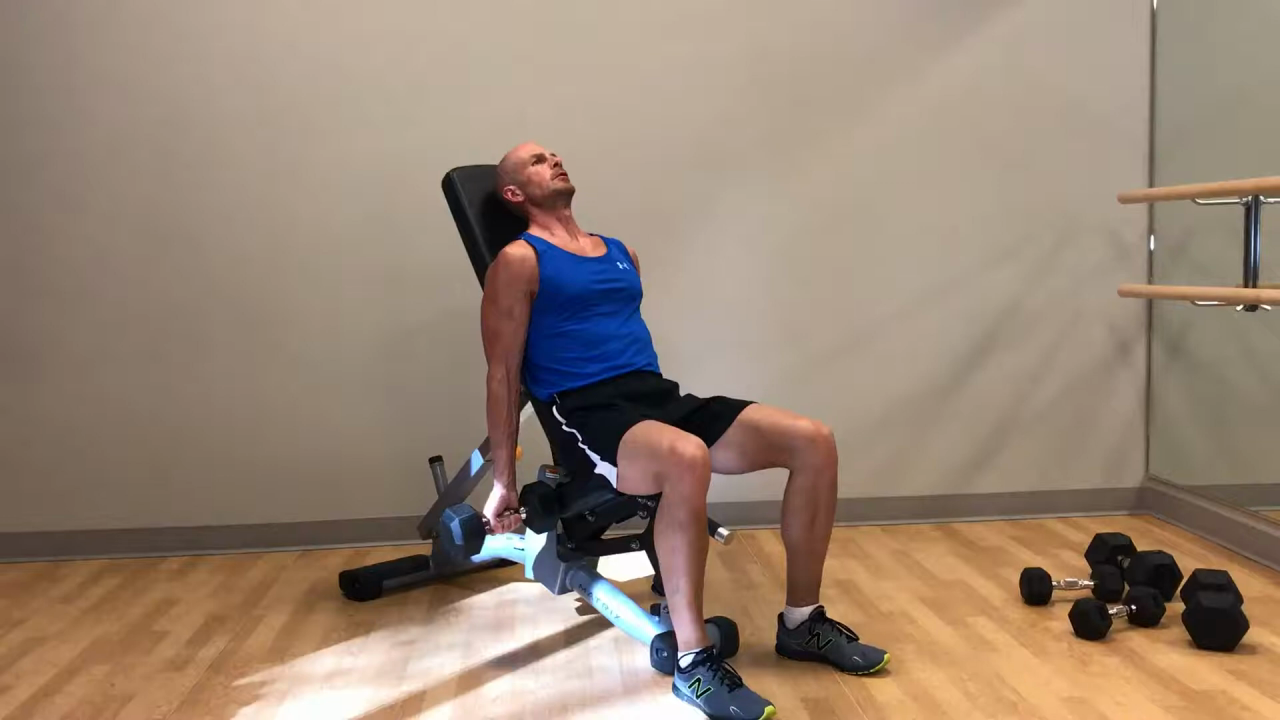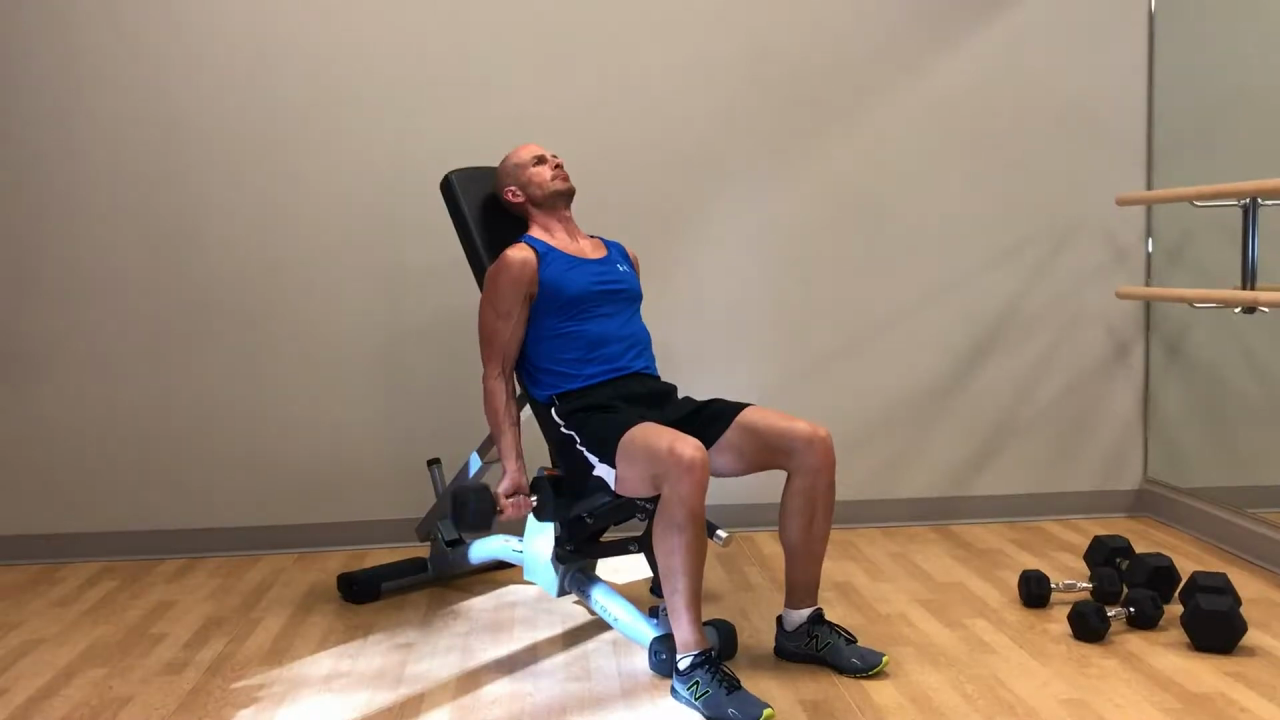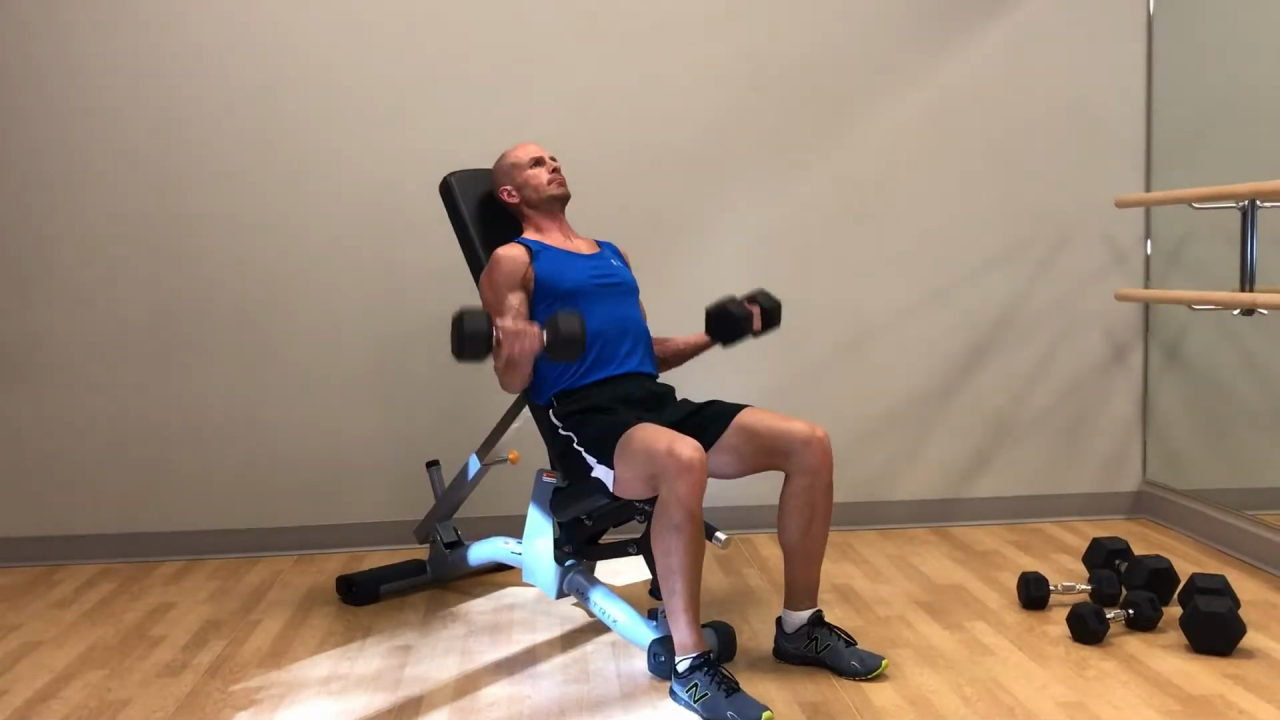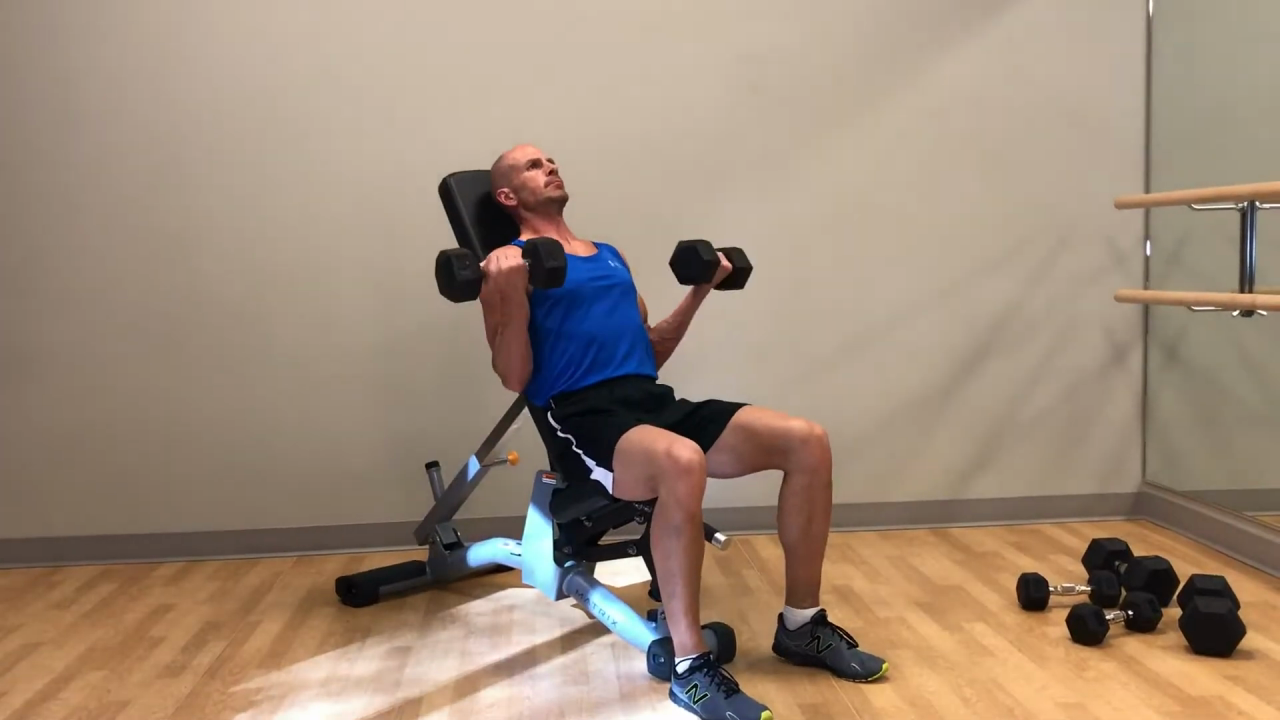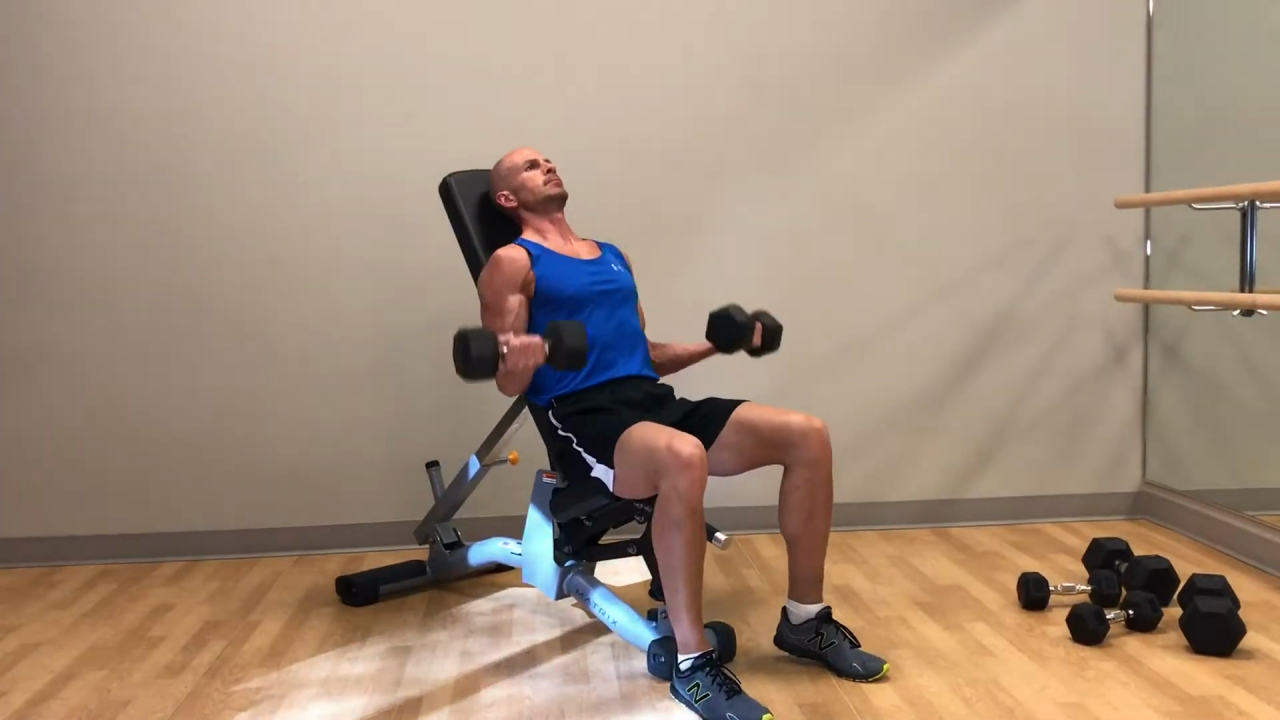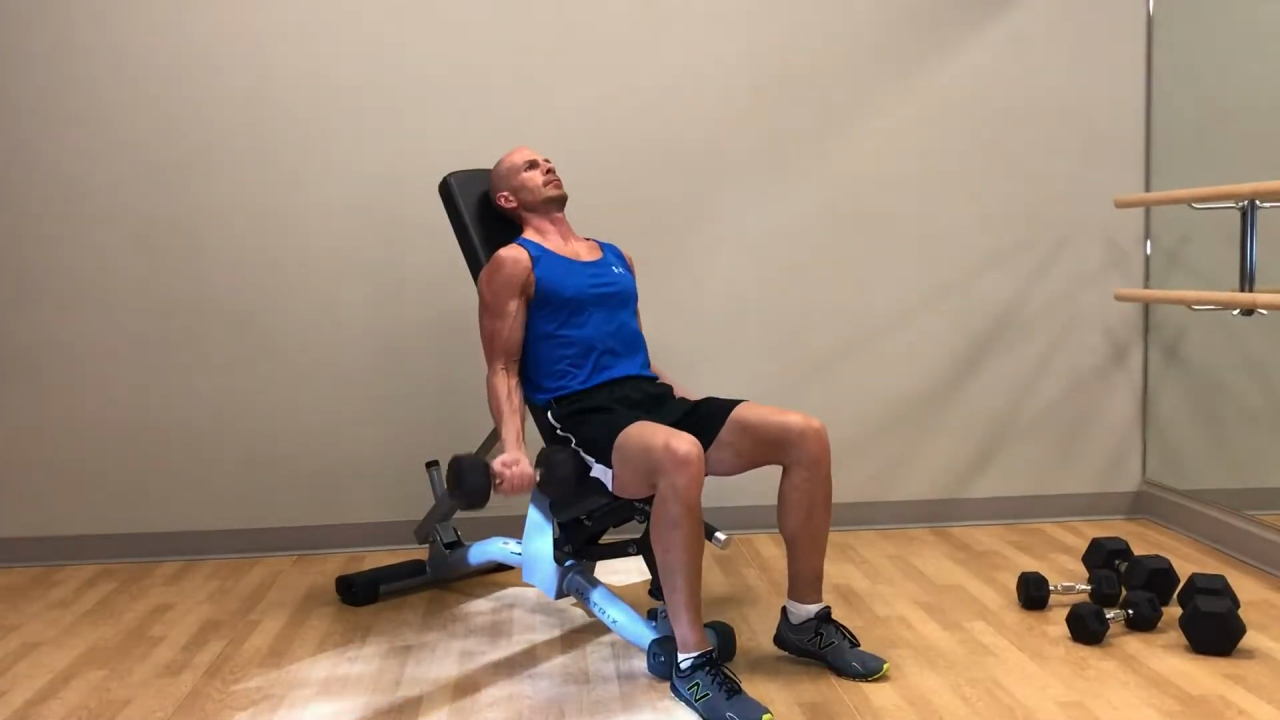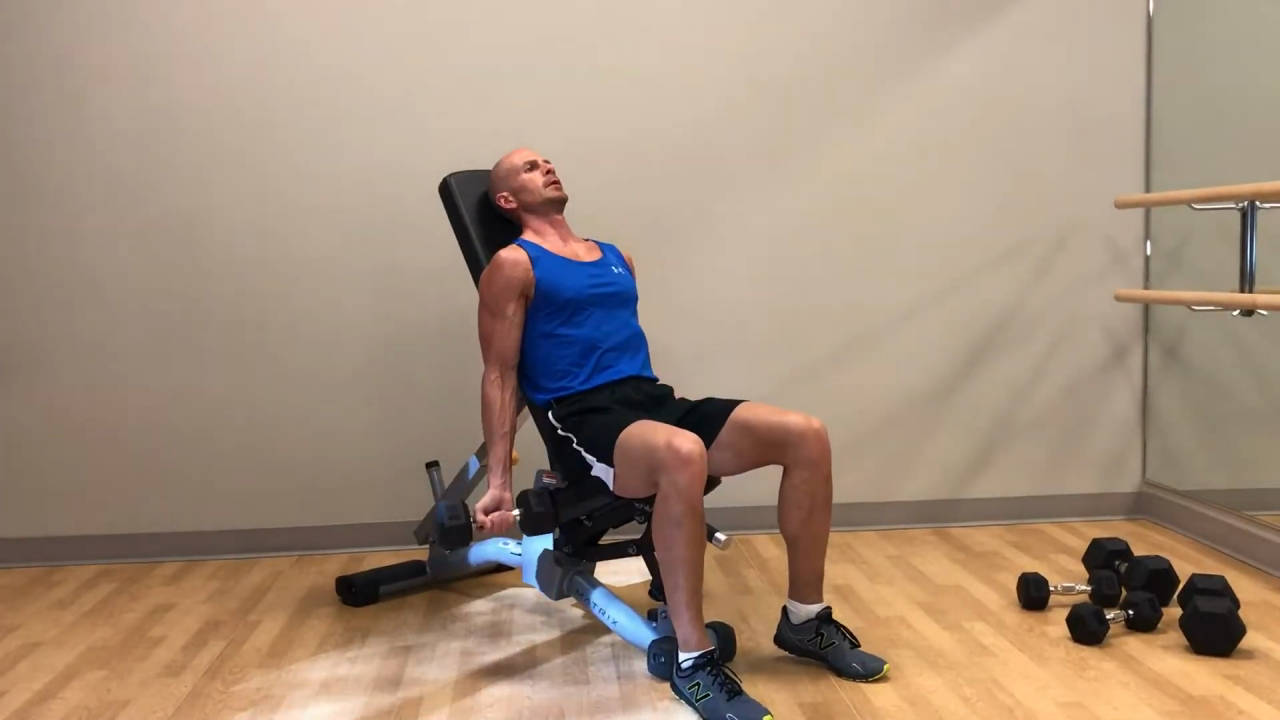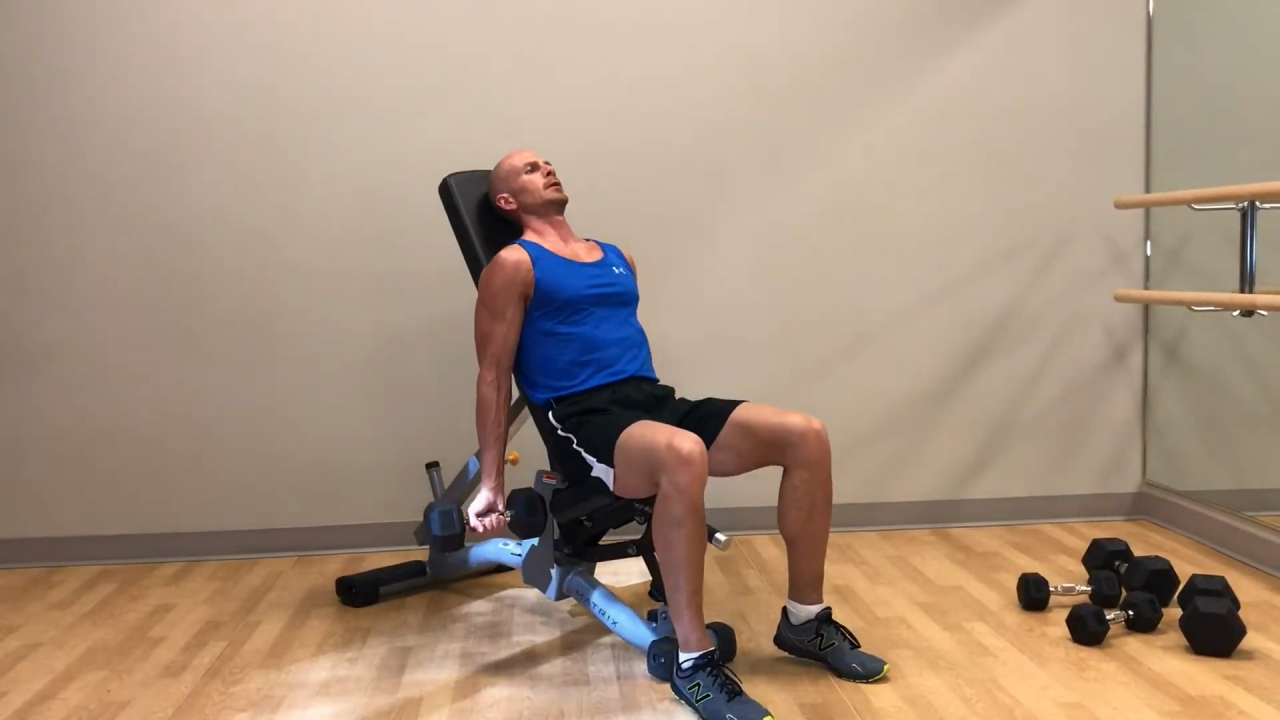
dt=0.5s
person 1, frame 1
left shoulder: (621, 253)
right shoulder: (519, 260)
right elbow: (504, 374)
right wrist: (504, 482)
left hip: (659, 395)
right hip: (590, 414)
left knee: (812, 441)
right knee: (686, 459)
left ankle: (802, 622)
right ankle: (694, 661)
person 1, frame 2
left shoulder: (621, 255)
right shoulder: (519, 263)
right elbow: (497, 372)
right wrist: (513, 466)
left hip: (657, 398)
right hip: (588, 416)
left knee: (811, 443)
right knee: (685, 460)
left ankle: (801, 624)
right ankle: (692, 662)
person 1, frame 3
left shoulder: (613, 254)
right shoulder: (513, 260)
right elbow: (509, 374)
left wrist: (715, 336)
right wrist: (517, 348)
left hip: (655, 400)
right hip: (586, 417)
left knee: (809, 444)
right knee: (683, 461)
left ankle: (800, 626)
right ankle: (691, 665)
person 1, frame 4
left shoulder: (611, 256)
right shoulder: (509, 261)
right elbow: (514, 378)
left wrist: (698, 292)
right wrist: (512, 294)
left hip: (654, 402)
right hip: (585, 418)
left knee: (807, 441)
right knee: (681, 463)
left ankle: (802, 625)
right ankle: (691, 666)
person 1, frame 5
left shoulder: (613, 256)
right shoulder: (512, 262)
right elbow: (510, 386)
left wrist: (713, 346)
right wrist: (518, 360)
left hip: (652, 400)
right hip: (585, 418)
left knee: (807, 435)
right knee: (682, 457)
left ankle: (804, 619)
right ankle: (692, 663)
person 1, frame 6
left shoulder: (616, 257)
right shoulder: (513, 264)
right elbow: (504, 369)
left wrist: (690, 400)
right wrist: (514, 449)
left hip: (651, 399)
right hip: (584, 418)
left knee: (805, 435)
right knee: (678, 456)
left ankle: (804, 619)
right ankle: (692, 662)
person 1, frame 7
left shoulder: (616, 257)
right shoulder: (513, 265)
right elbow: (500, 377)
right wrist: (499, 483)
left hip: (653, 398)
right hip: (585, 419)
left knee: (806, 435)
right knee: (681, 453)
left ankle: (805, 619)
right ankle: (693, 661)
person 1, frame 8
left shoulder: (617, 258)
right shoulder: (514, 265)
right elbow: (493, 376)
right wrist: (492, 483)
left hip: (654, 401)
right hip: (586, 420)
left knee: (806, 435)
right knee: (682, 454)
left ankle: (806, 620)
right ankle: (694, 661)
